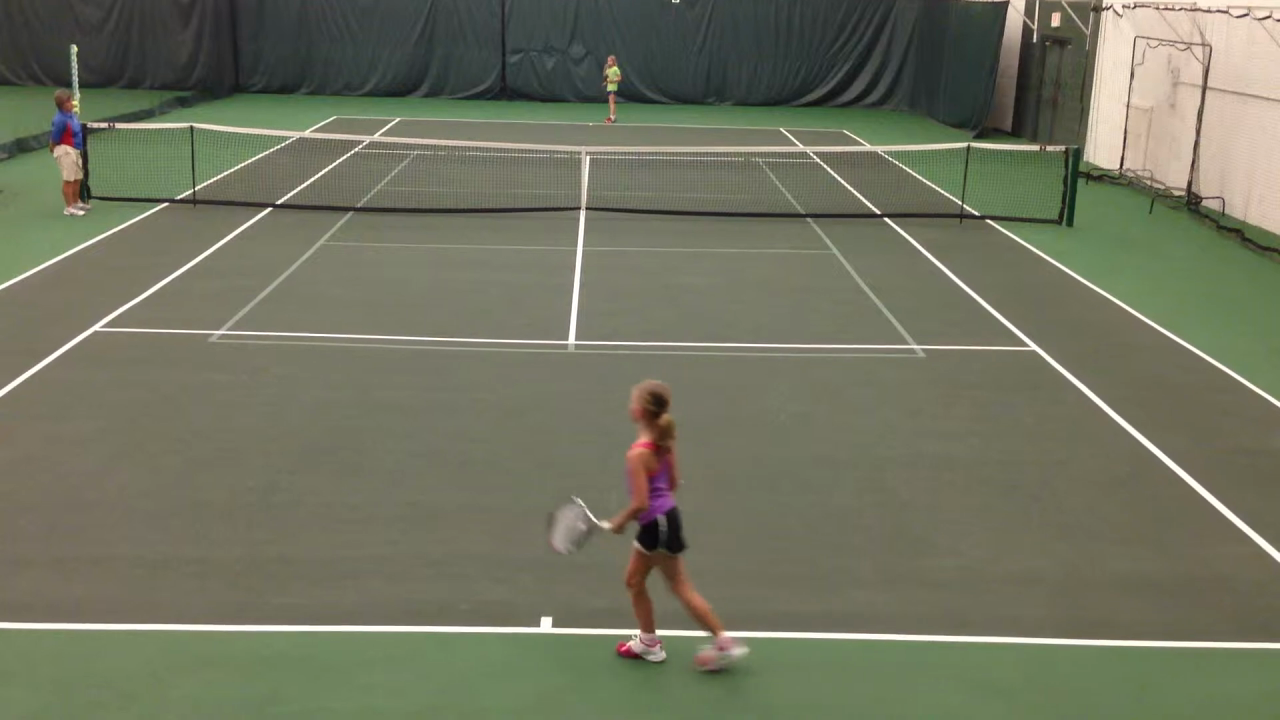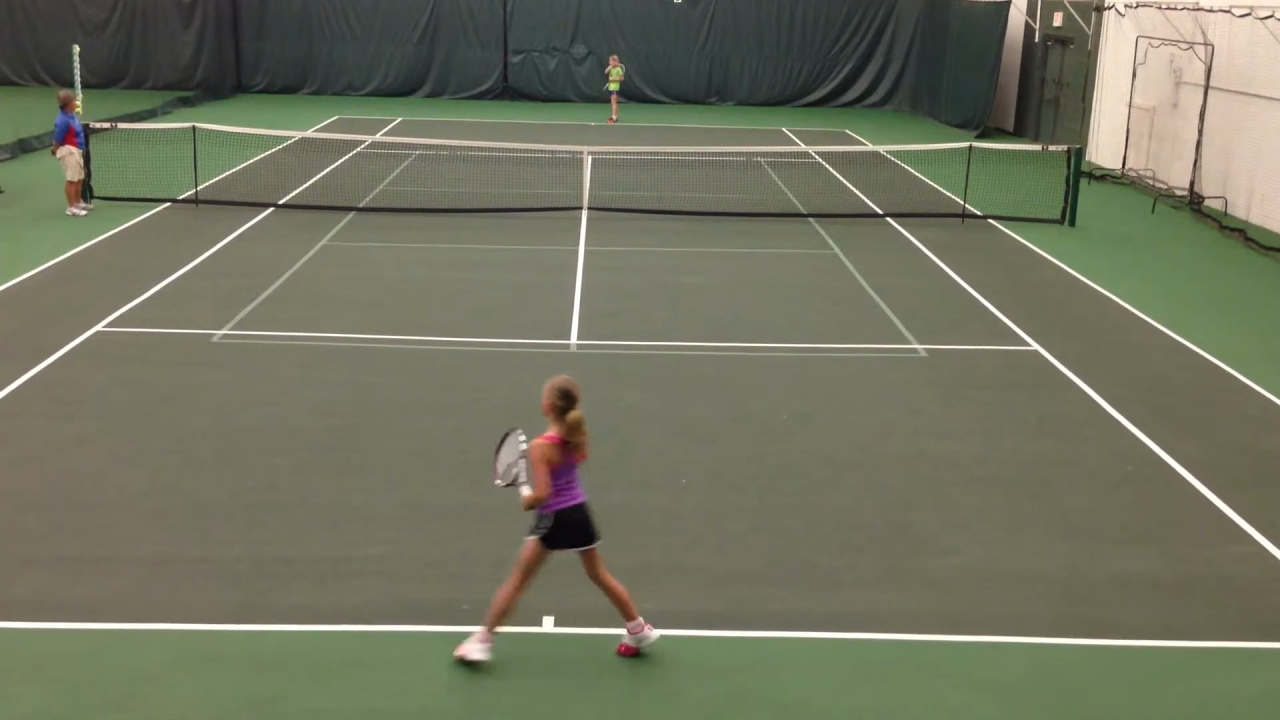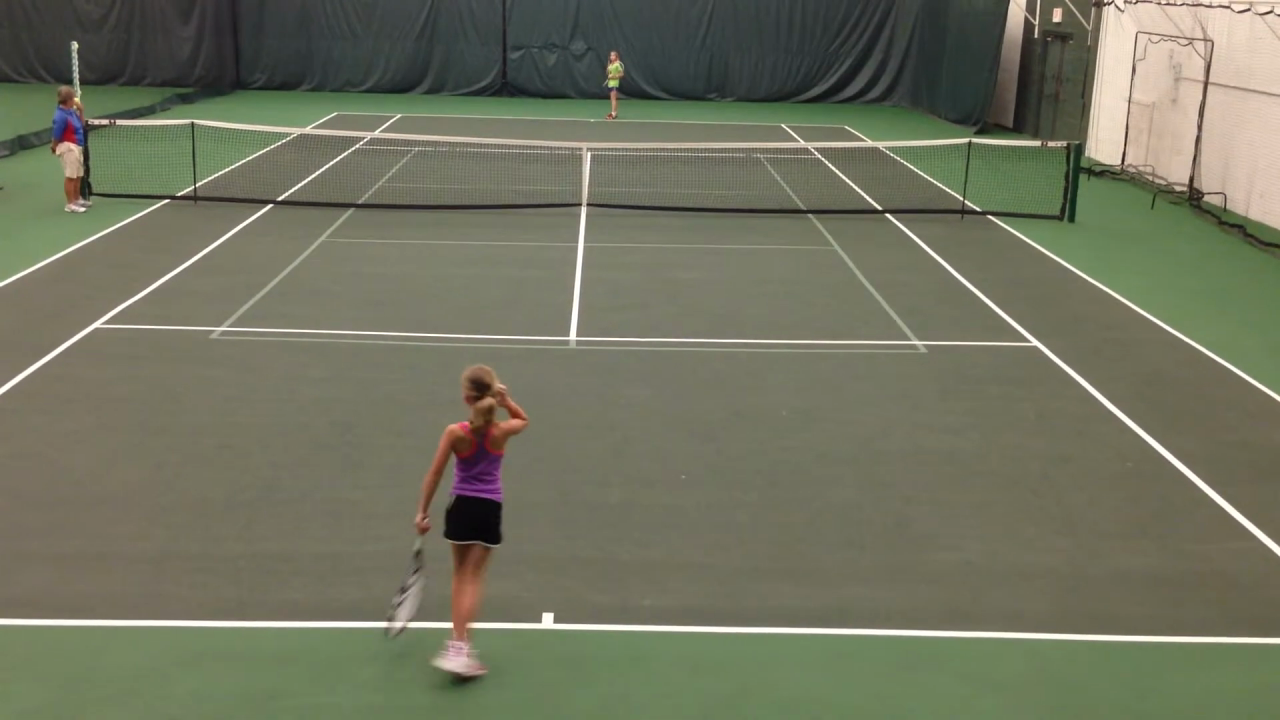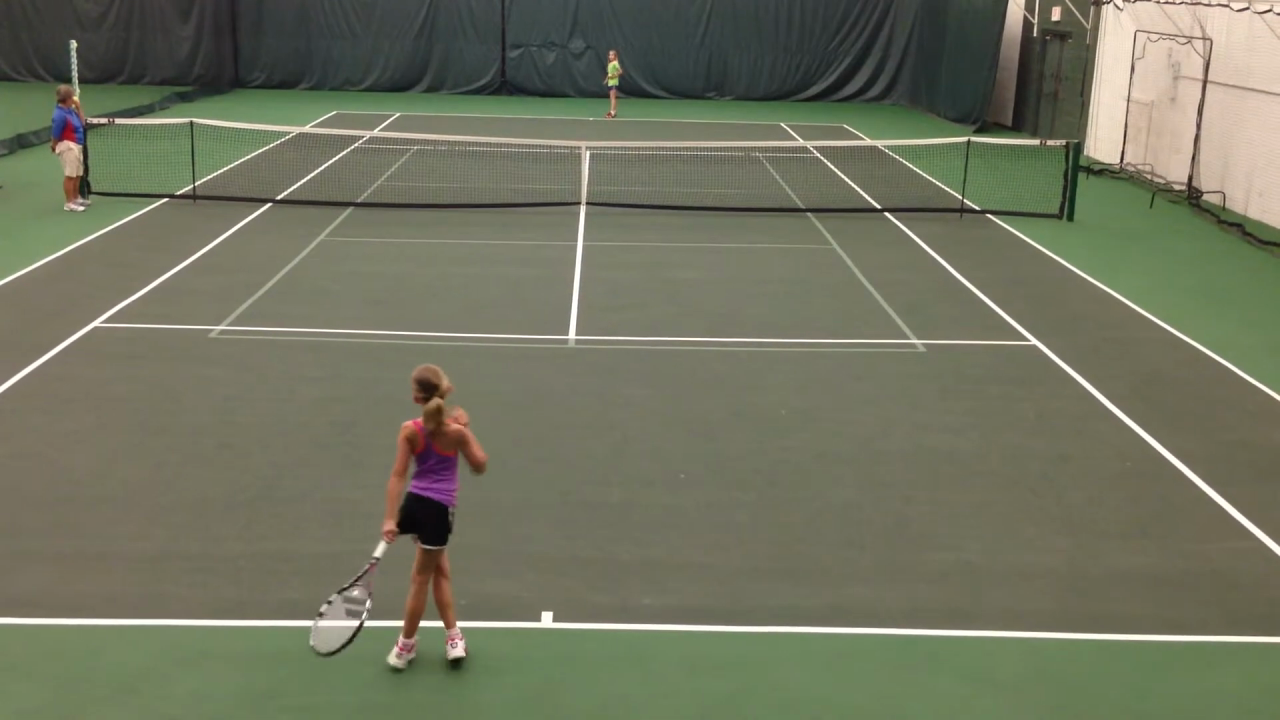
dt=0.4s
person 1, frame 1
left shoulder: (637, 454)
right shoulder: (664, 443)
left elbow: (640, 504)
left wrist: (619, 522)
left hip: (658, 524)
right hip: (661, 520)
left knee: (680, 588)
right knee: (633, 581)
left ankle: (724, 644)
right ankle: (648, 642)
person 1, frame 2
left shoulder: (540, 446)
right shoulder: (577, 437)
left elbow: (542, 495)
left wrist: (527, 500)
left hip: (554, 520)
right hip: (579, 514)
left knee: (517, 581)
right knee: (599, 576)
left ankle: (480, 643)
right ankle: (639, 630)
person 1, frame 3
left shoulder: (455, 432)
right shoulder: (502, 431)
left elbow: (433, 476)
right elbow: (523, 420)
left wrist: (422, 513)
right wrist: (506, 400)
left hip: (461, 506)
right hip: (489, 509)
left knee: (460, 577)
right knee: (470, 580)
left ankle: (459, 646)
right ankle: (458, 650)
person 1, frame 4
left shoulder: (409, 430)
right shoulder: (456, 432)
left elbow: (397, 476)
right elbow: (480, 467)
left wrist: (389, 518)
left hip: (414, 503)
right hip: (438, 509)
left knee: (440, 570)
right knee: (420, 578)
left ankle: (454, 638)
